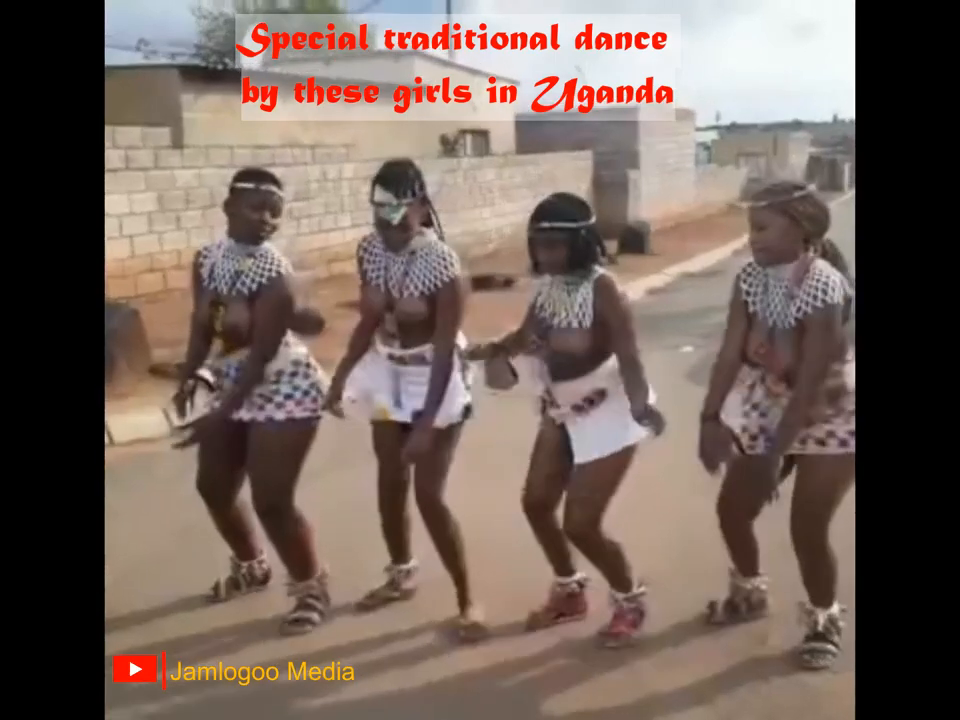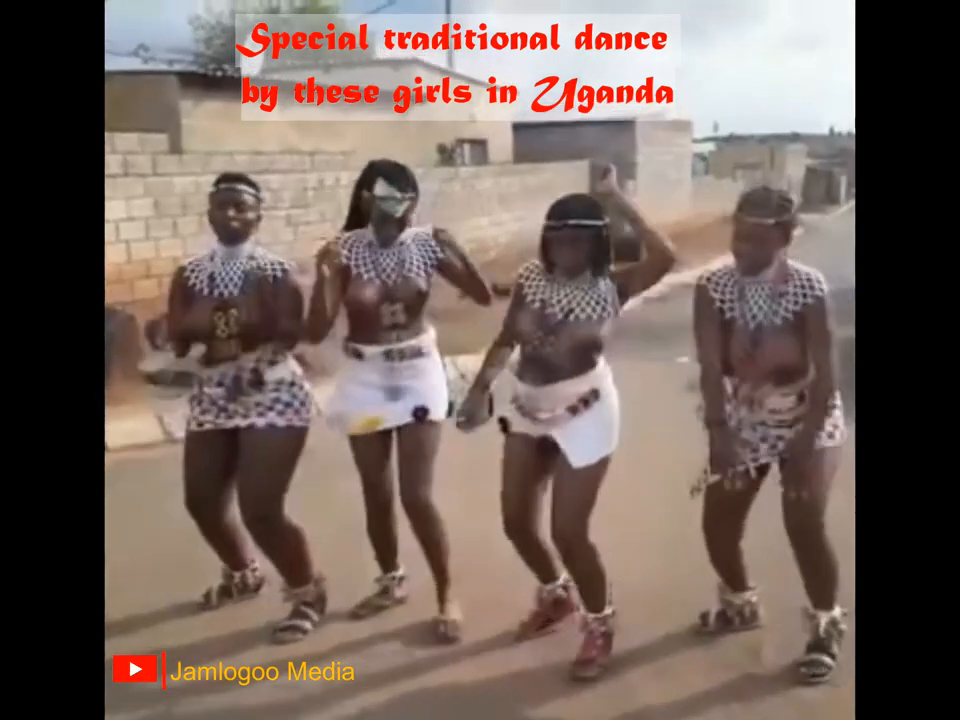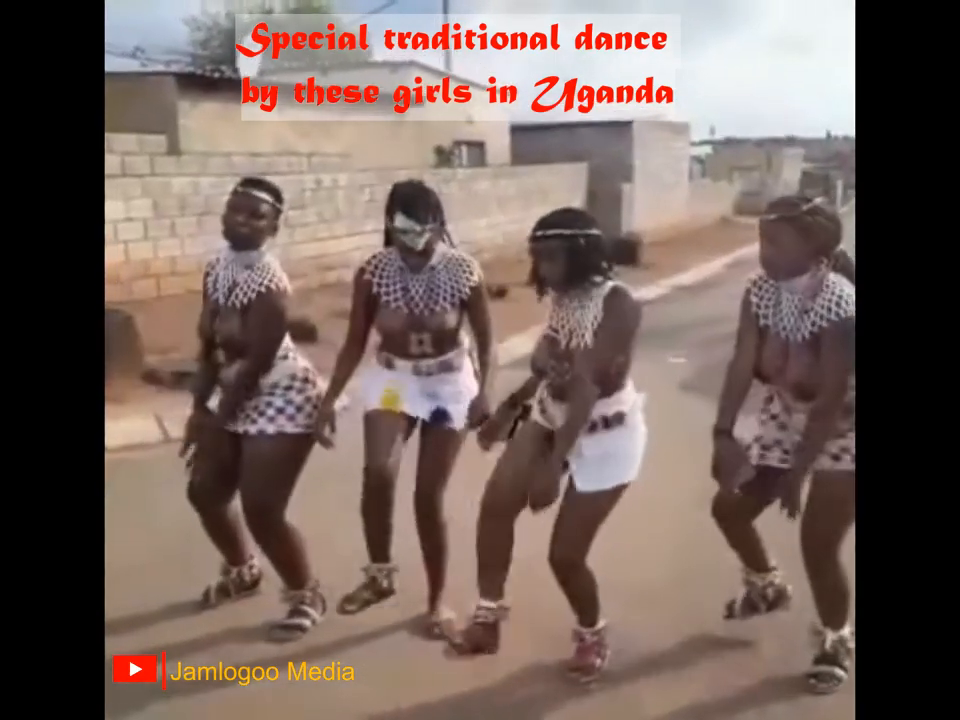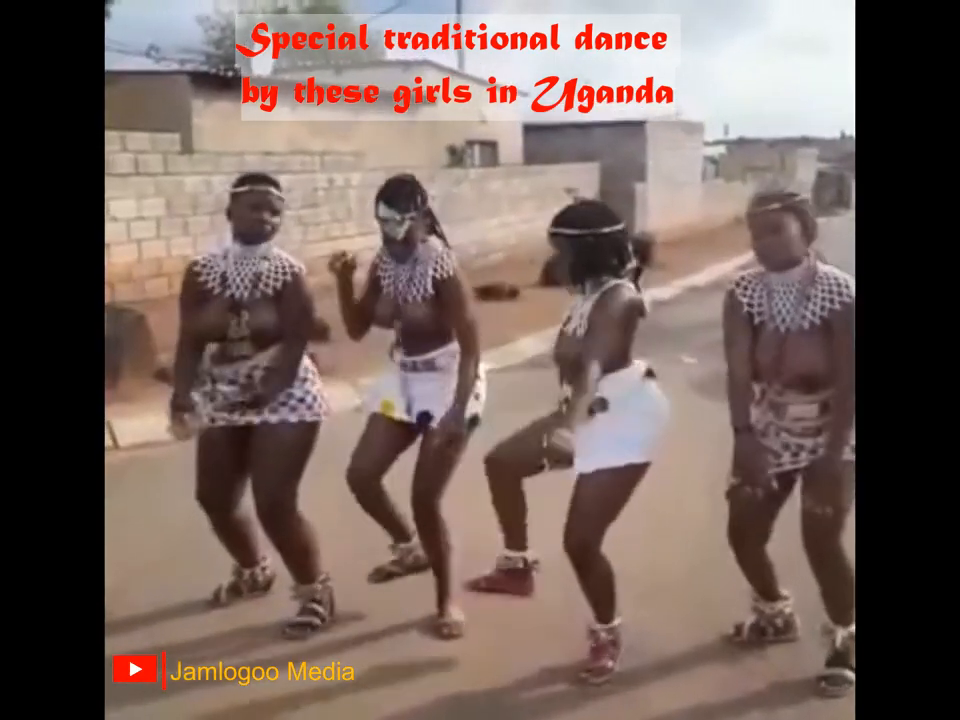
dt=0.7s
person 1, frame 1
left shoulder: (824, 288)
right shoulder: (750, 278)
left elbow: (810, 384)
right elbow: (730, 352)
left wrist: (773, 456)
right wrist: (710, 419)
left hip: (831, 416)
right hip: (770, 405)
left knee: (807, 528)
right knee: (732, 507)
left ankle: (825, 620)
right ankle: (749, 593)
person 1, frame 2
left shoulder: (807, 287)
right shoulder: (712, 288)
left elbow: (823, 371)
right elbow: (711, 364)
left wrist: (808, 442)
right wrist: (719, 429)
left hip: (805, 419)
right hip: (740, 421)
left knee: (805, 525)
right knee: (717, 528)
left ankle: (827, 625)
right ankle: (741, 603)
person 1, frame 3
left shoulder: (838, 302)
right shoulder: (760, 291)
left elbow: (832, 398)
right elbow: (742, 364)
left wrist: (799, 470)
right wrist: (723, 435)
left hip: (840, 434)
right hip: (785, 422)
left knee: (818, 544)
right knee: (728, 507)
left ankle: (836, 642)
right ankle: (767, 585)
person 1, frame 4
left shoulder: (838, 290)
right shoulder: (743, 293)
left elbow: (848, 379)
right elbow: (739, 369)
left wrist: (833, 453)
right wrist: (744, 438)
left hip: (830, 429)
right hip: (768, 428)
left knee: (821, 540)
right knee: (742, 532)
left ankle: (846, 640)
right ankle: (776, 613)
person 2, frame 1
left shoulder: (602, 290)
right shoulder: (549, 283)
left elbow: (630, 363)
right elbow: (527, 335)
left wrist: (640, 405)
right wrist: (491, 350)
left hip: (608, 410)
right hip: (564, 406)
left knee: (580, 523)
right knee: (535, 502)
left ankle: (629, 601)
right ankle: (570, 592)
person 2, frame 2
left shoulder: (612, 286)
right shoulder: (531, 277)
left elbow: (664, 258)
right elbow: (507, 338)
left wrist: (619, 199)
right wrist: (478, 387)
left hip: (583, 413)
right hip: (527, 407)
left knee: (568, 533)
right knee: (517, 525)
left ankle: (599, 626)
right ankle: (554, 595)
person 2, frame 3
left shoulder: (618, 304)
right shoulder: (559, 298)
left elbow: (588, 384)
left wrist: (554, 463)
right wrist: (511, 404)
left hip: (605, 435)
right hip: (551, 420)
left knee: (565, 555)
right knee: (497, 503)
left ankle: (592, 635)
right ankle: (486, 618)
person 2, frame 4
left shoulder: (616, 298)
right shoulder: (600, 288)
left elbow: (592, 364)
left wrist: (566, 430)
left hip: (622, 417)
right hip: (590, 413)
left knee: (580, 541)
right knee: (502, 461)
left ankle: (608, 635)
right ankle: (517, 567)
person 3, frame 1
left shoulder: (442, 262)
right shoulder: (370, 250)
left elbow: (445, 347)
right elbow: (369, 321)
left wrist: (429, 421)
right wrist: (342, 376)
left hip: (434, 379)
right hip: (386, 375)
left knee: (428, 495)
right knee: (390, 486)
left ankle: (466, 600)
right ankle: (402, 574)
person 3, frame 2
left shoulder: (426, 244)
right shoulder: (342, 251)
left elbow: (483, 296)
right elbow: (317, 330)
left wrist: (455, 255)
right wrist: (324, 281)
left hip: (419, 375)
right hip: (364, 379)
left knee: (416, 495)
right knee: (376, 494)
left ankle: (445, 596)
right ankle: (391, 582)
person 3, frame 3
left shoulder: (463, 270)
right shoulder: (373, 271)
left elbow: (485, 338)
right elbow: (355, 342)
left wrist: (483, 391)
right wrist: (328, 401)
left hip: (449, 385)
right hip: (393, 380)
left knee: (428, 496)
right knee: (379, 474)
left ankle: (437, 599)
right ankle: (379, 571)
person 3, frame 4
left shoulder: (441, 265)
right shoulder: (383, 263)
left elbow: (470, 342)
right elbow: (356, 329)
left wrist: (460, 408)
right wrist: (344, 282)
left hip: (448, 384)
right hip: (404, 381)
left knee: (425, 497)
right knee: (360, 475)
left ankle: (447, 600)
right ankle: (408, 548)
person 4, frame 1
left shoulder: (273, 273)
right shoulder: (206, 259)
left elbow: (261, 352)
right elbow: (202, 324)
left wrist: (221, 414)
right wrist: (189, 377)
left hip: (281, 391)
right hip: (230, 388)
left knee: (272, 502)
right knee: (212, 487)
left ankle: (311, 588)
right ankle: (250, 566)
person 4, frame 2
left shoulder: (275, 271)
right shoulder: (189, 275)
left elbow: (290, 336)
right elbow: (177, 341)
left wrist: (264, 305)
left hip: (273, 399)
right hip: (213, 399)
left knee: (263, 511)
right knee: (202, 503)
left ankle: (308, 594)
right ankle: (242, 573)
person 4, frame 3
left shoulder: (268, 285)
right shoulder: (215, 269)
left elbow: (256, 364)
right elbow: (210, 345)
left wrist: (215, 417)
right wrist: (201, 405)
left hip: (281, 402)
right hip: (236, 401)
left knee: (262, 512)
right knee: (204, 493)
left ankle: (306, 594)
right ankle: (242, 571)
person 4, frame 4
left shoulder: (288, 274)
right shoulder: (202, 272)
left elbow: (294, 344)
right elbow: (191, 339)
left wrist: (267, 390)
right wrist: (182, 395)
left hip: (284, 398)
right hip: (224, 397)
left knee: (274, 504)
right knee: (213, 498)
left ankle: (316, 592)
right ankle: (253, 571)
